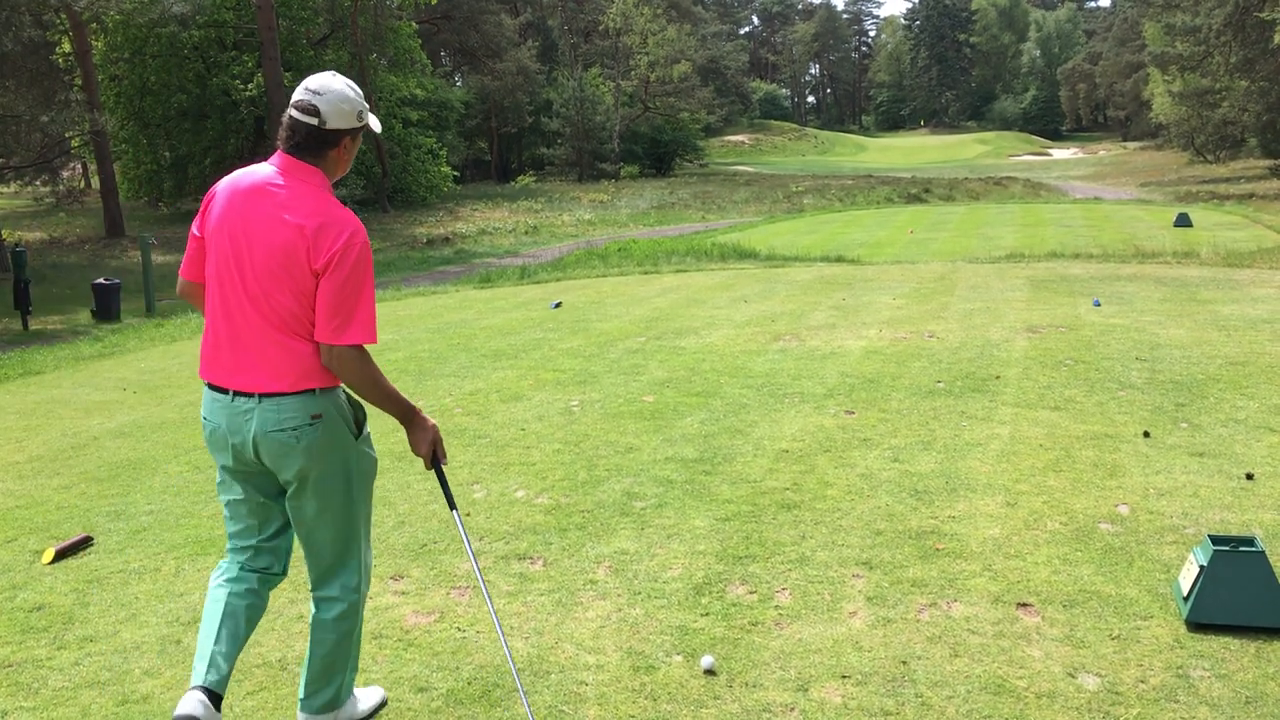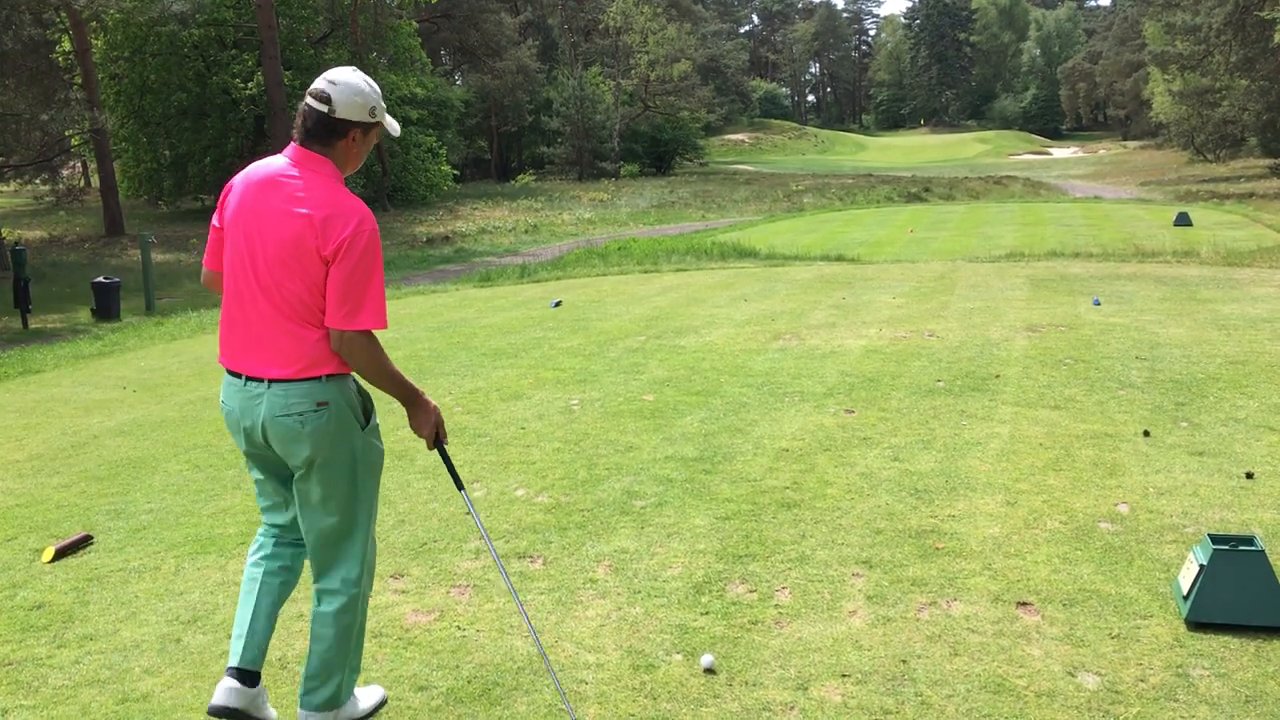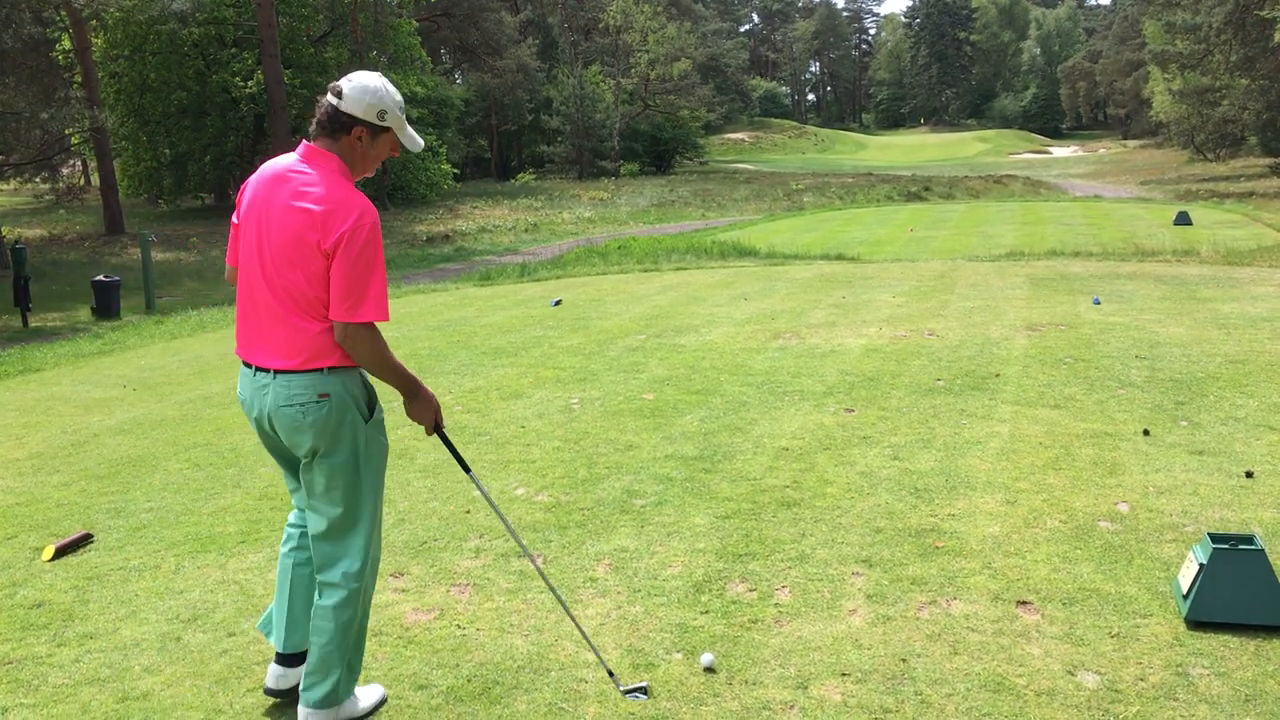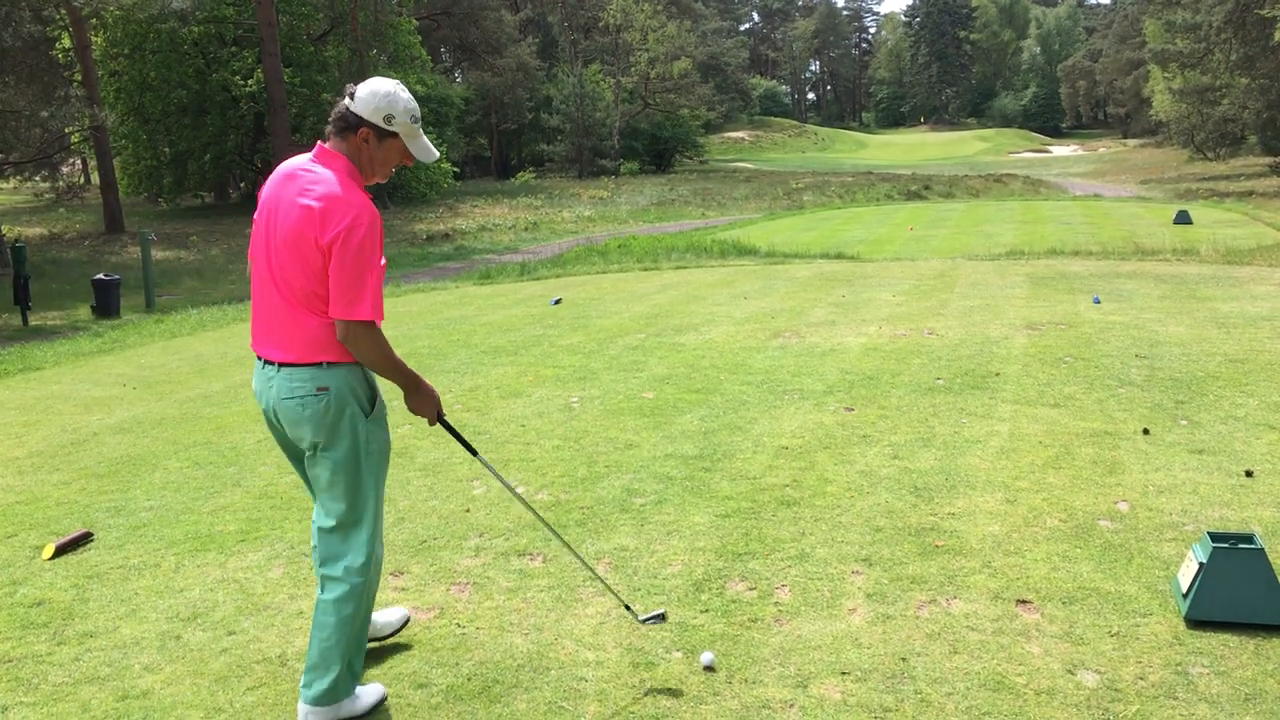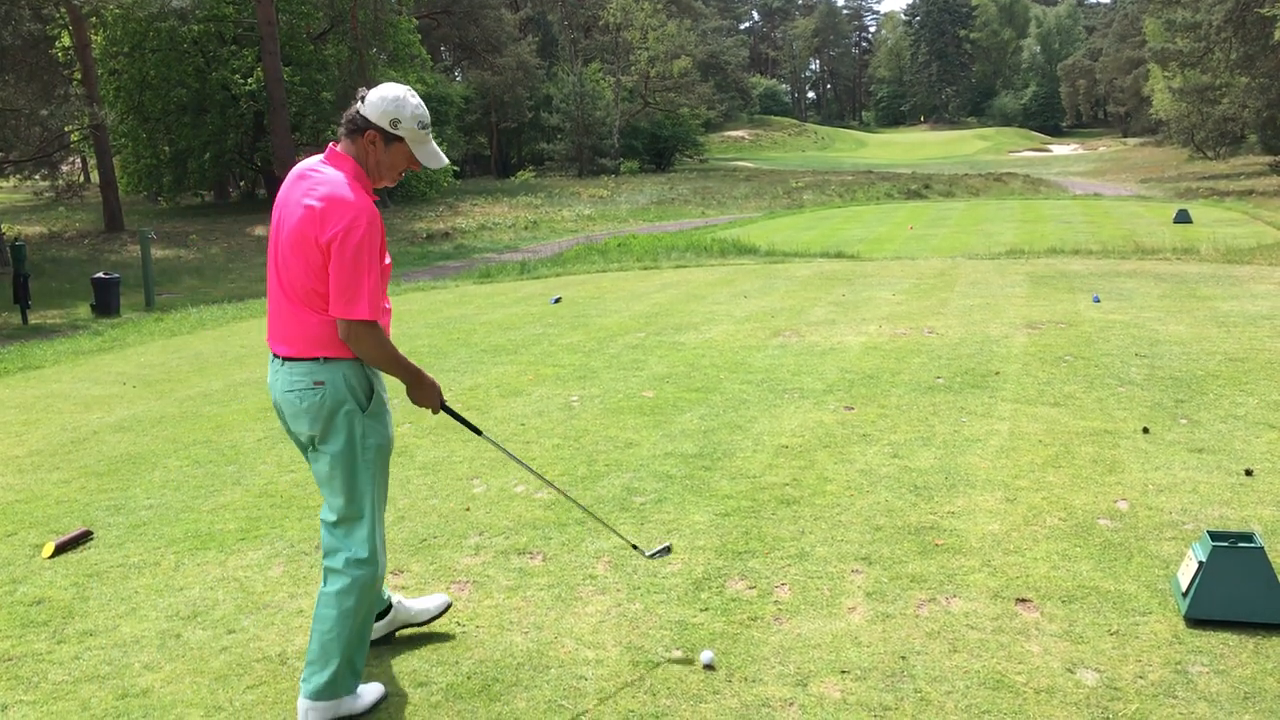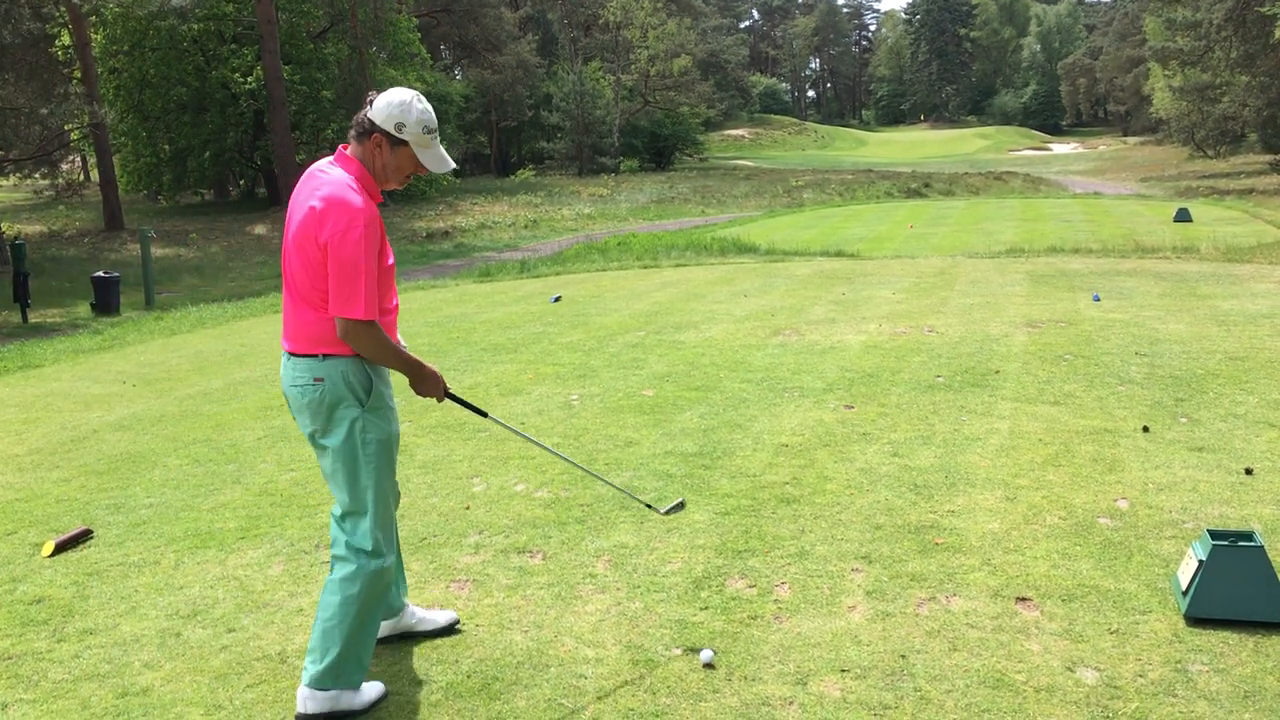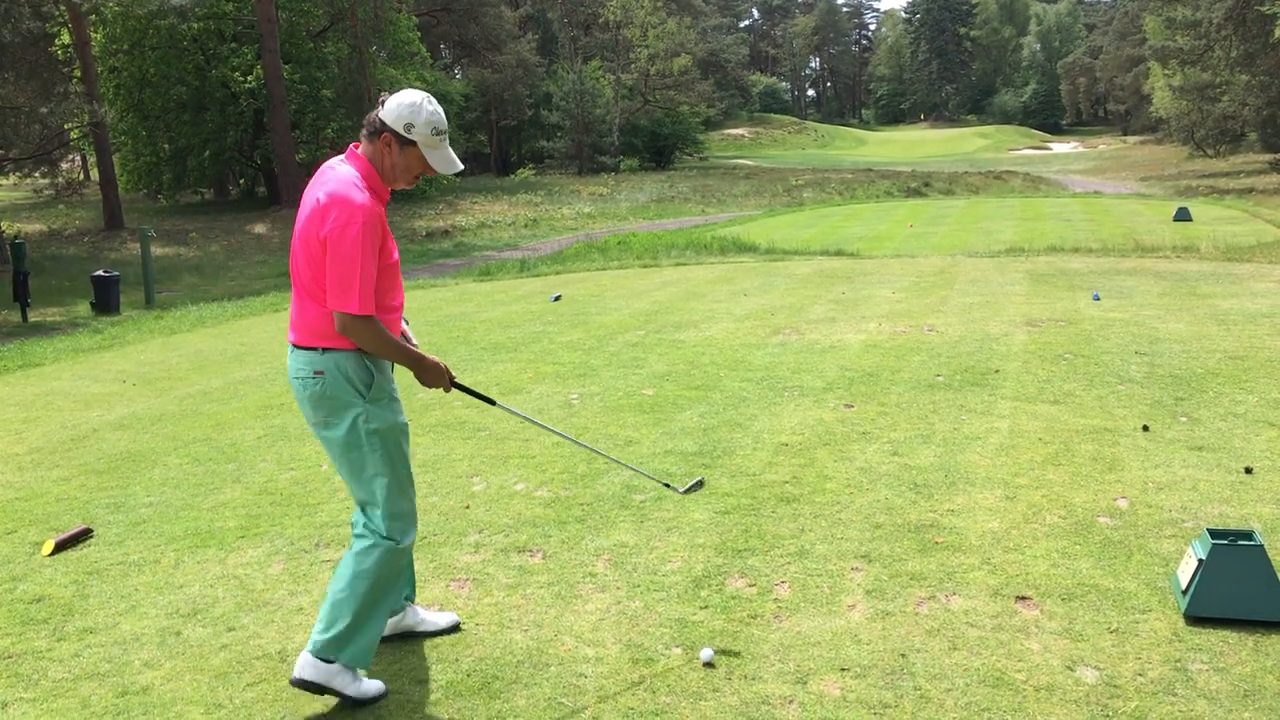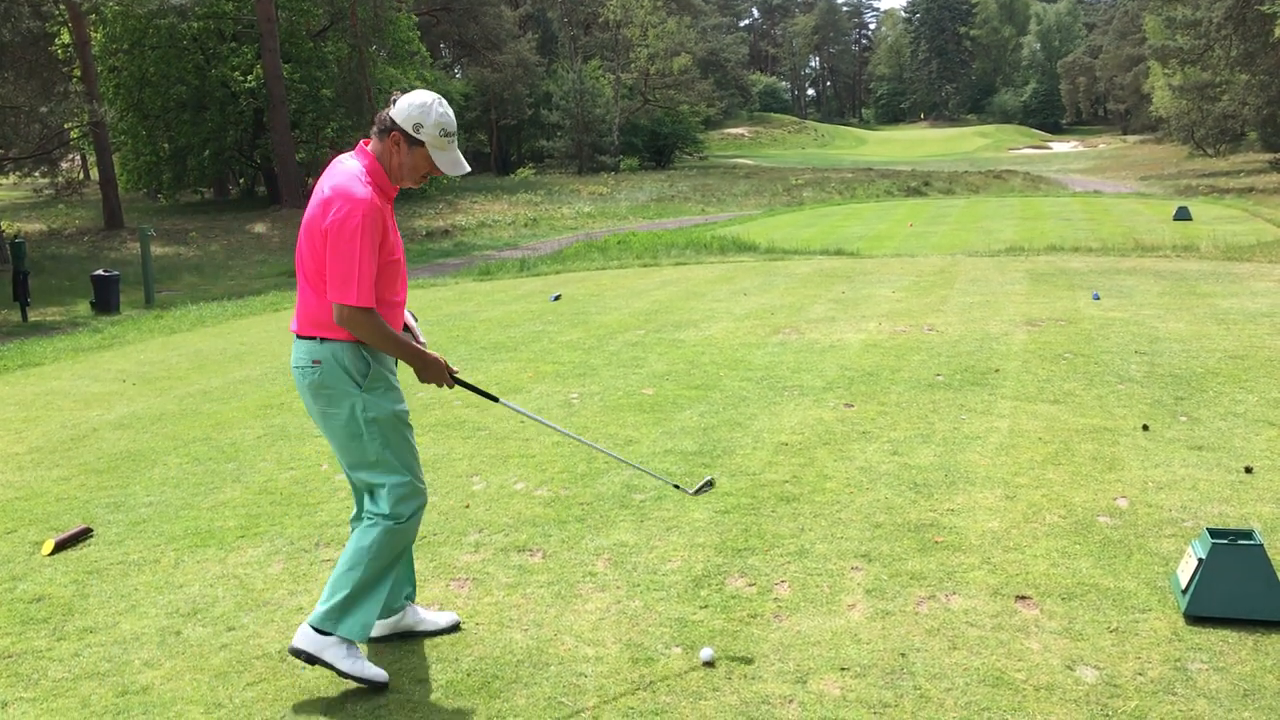
dt=0.1s
person 1, frame 1
left shoulder: (226, 191)
right shoulder: (339, 228)
left elbow: (192, 289)
right elbow: (342, 357)
right wrist: (411, 418)
left hip: (224, 410)
right hip: (305, 419)
left knee: (248, 557)
right knee: (337, 573)
person 1, frame 2
left shoulder: (245, 183)
right shoulder: (348, 218)
left elbow: (214, 278)
right elbow: (351, 341)
right wrist: (414, 401)
left hip: (242, 394)
right hip: (317, 402)
left knee: (280, 531)
right knee: (342, 557)
person 1, frame 3
left shoulder: (262, 179)
right shoulder: (352, 212)
left elbow: (238, 272)
right elbow: (355, 335)
right wrist: (414, 391)
left hip: (257, 384)
right hip: (323, 395)
left knee: (310, 517)
right knee: (344, 552)
left ankle: (289, 658)
person 1, frame 4
left shoulder: (285, 177)
right shoulder: (352, 211)
left elbow: (268, 273)
right elbow: (354, 333)
right wrist: (412, 384)
left hip: (276, 378)
right hip: (330, 386)
left knee: (336, 515)
right knee: (348, 540)
left ankle: (352, 620)
person 1, frame 5
left shoulder: (303, 176)
right shoulder: (354, 210)
right elbow: (358, 331)
right wrist: (415, 378)
left hip: (290, 373)
right hip: (333, 383)
left knee: (349, 510)
right knee: (352, 538)
left ankle: (372, 610)
person 1, frame 6
left shoulder: (323, 177)
right shoulder: (351, 209)
right elbow: (354, 328)
left wrist: (383, 324)
right wrist: (415, 370)
left hip: (313, 369)
right hip: (339, 379)
left knee: (368, 508)
right knee: (368, 533)
left ankle: (388, 609)
person 1, frame 7
left shoulder: (339, 175)
right shoulder: (355, 205)
right elbow: (353, 321)
left wrist: (393, 320)
right wrist: (419, 363)
left hip: (322, 362)
right hip: (342, 372)
left knee: (380, 501)
right knee: (388, 518)
left ankle: (392, 607)
right ankle: (328, 656)
person 1, frame 8
left shoulder: (365, 176)
right shoulder: (356, 199)
right elbow: (351, 313)
left wrist: (402, 317)
right wrist: (417, 357)
left hip: (351, 358)
right hip: (342, 364)
left knee: (382, 493)
right knee: (401, 497)
left ankle: (391, 607)
right ankle: (327, 629)
